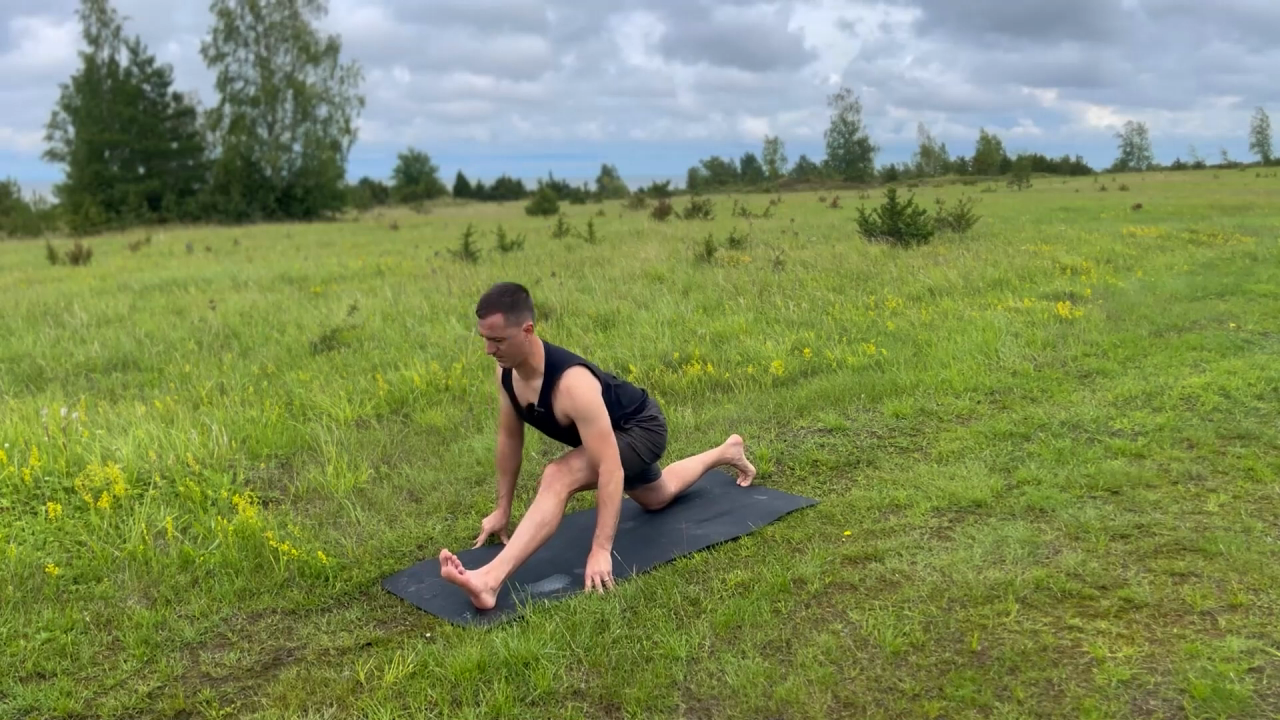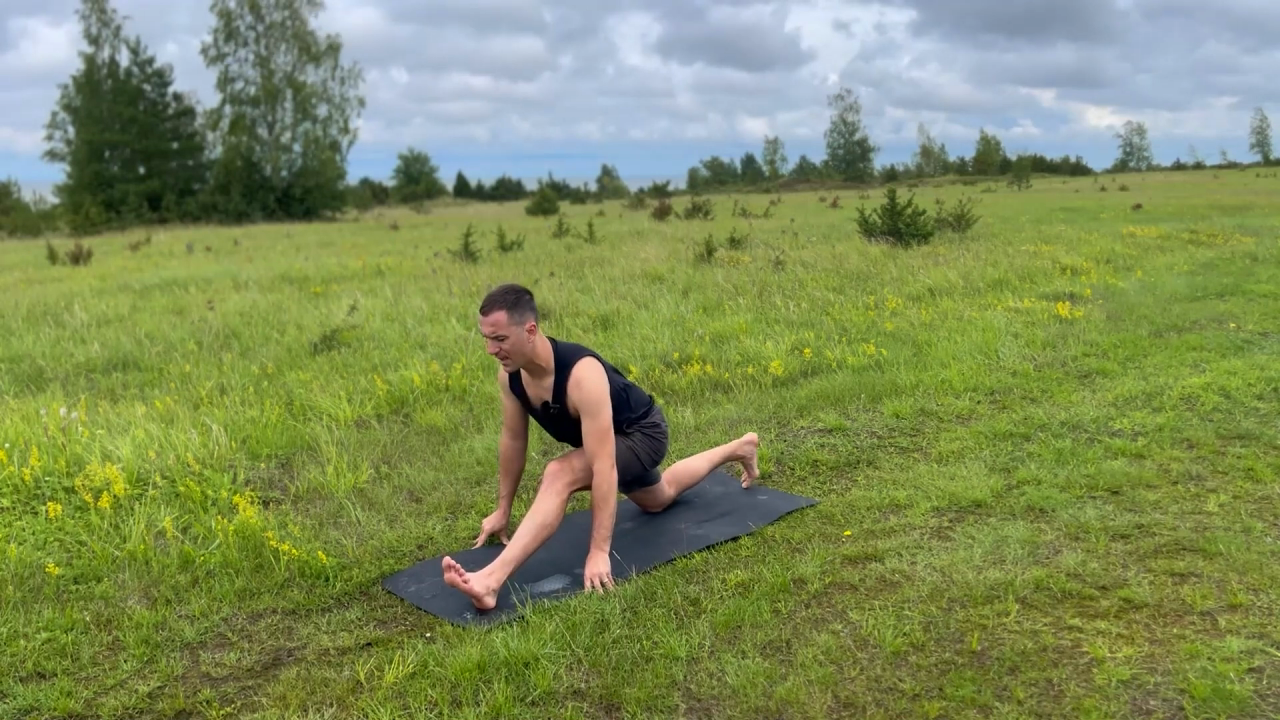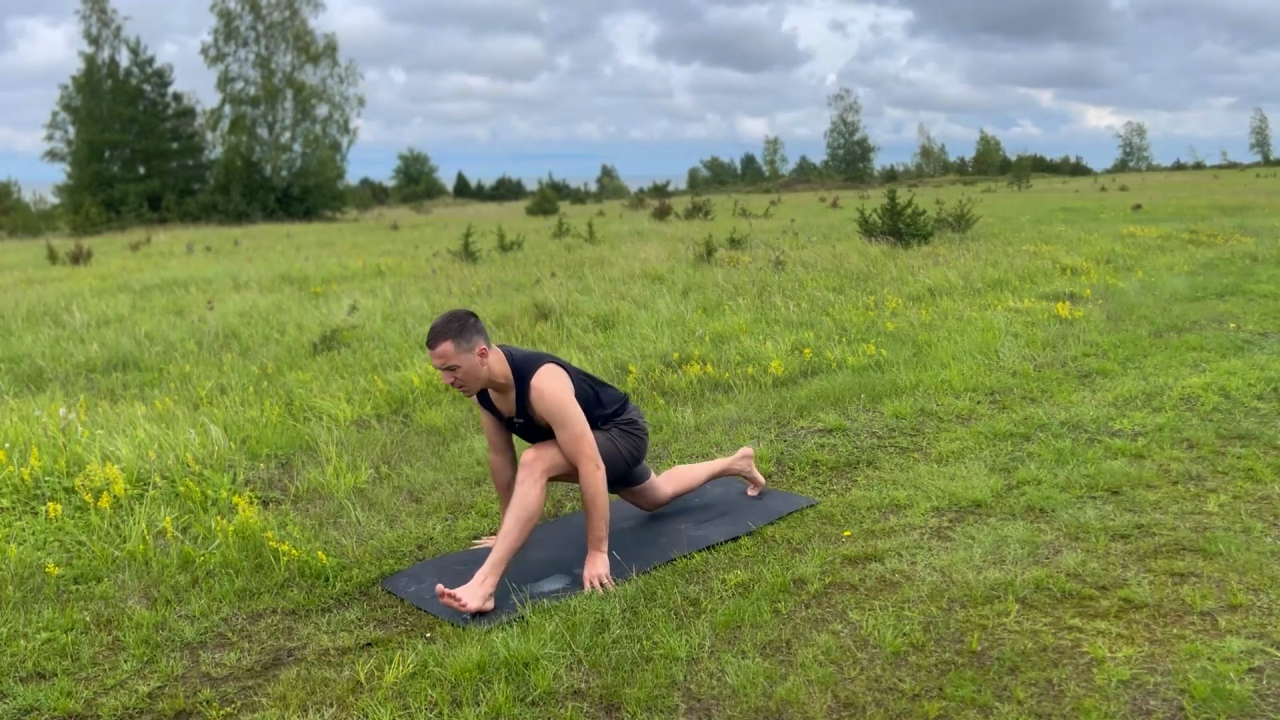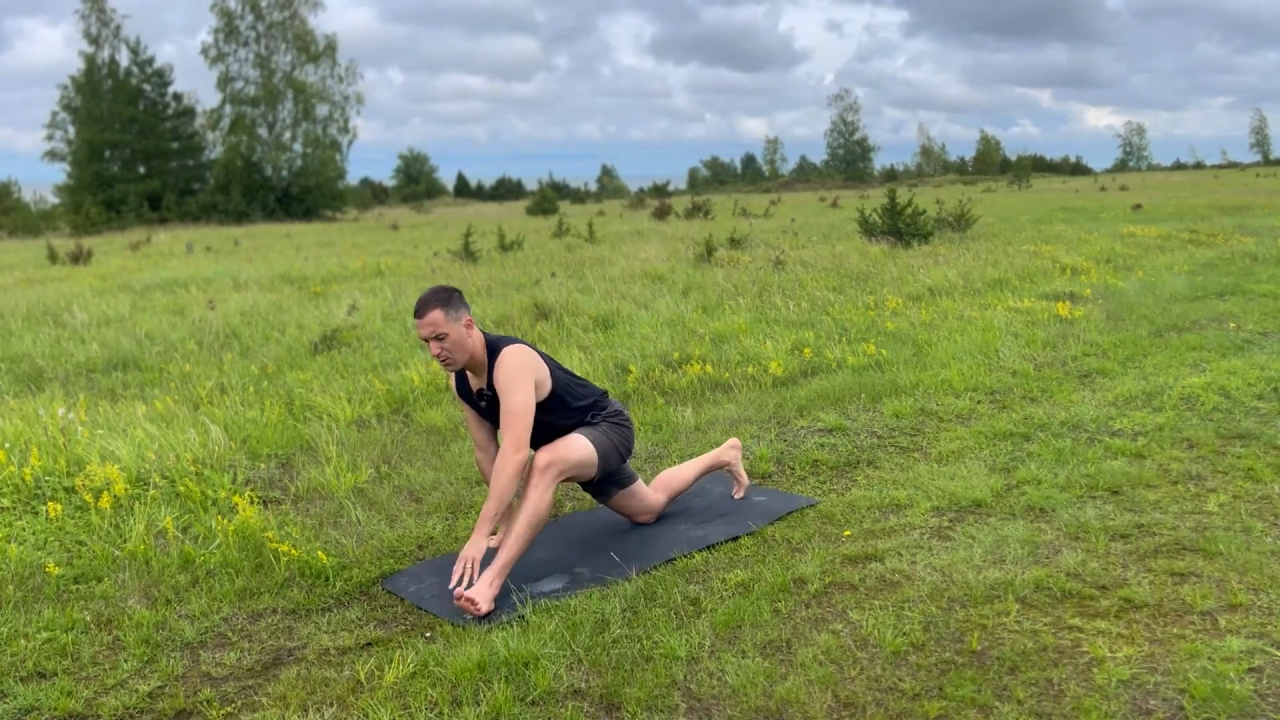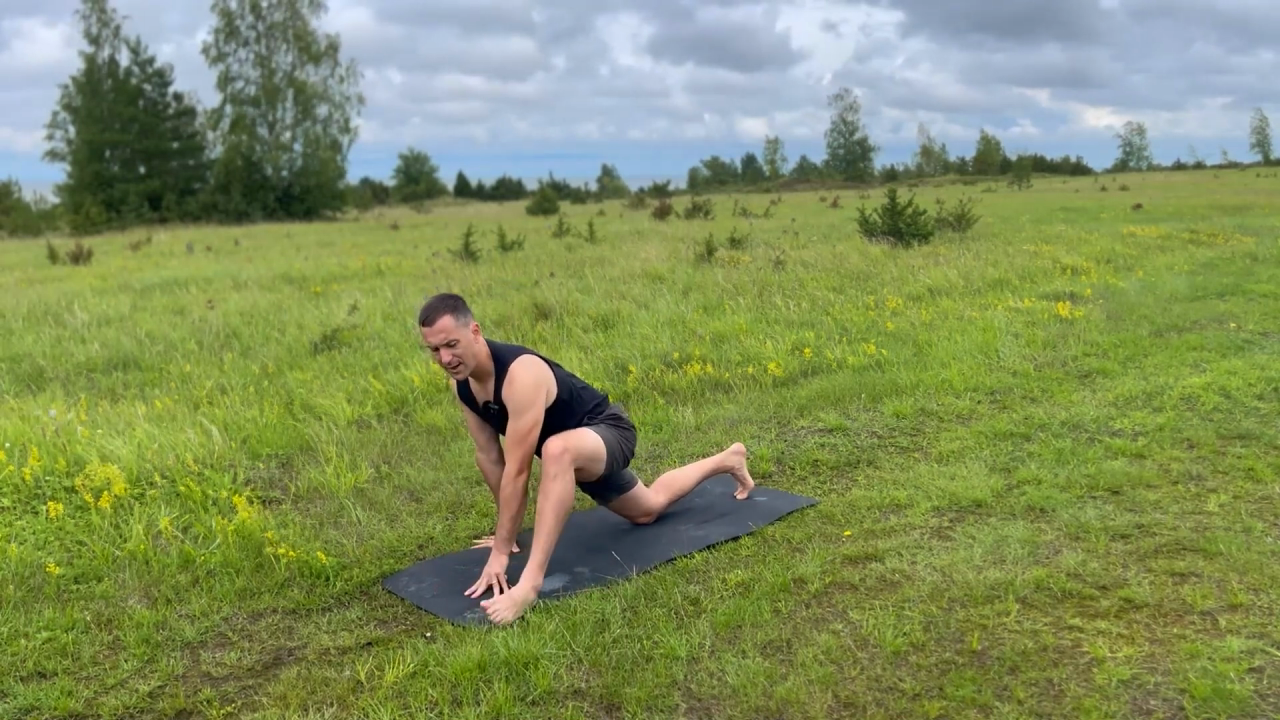
dt=1s
person 1, frame 1
left shoulder: (572, 384)
right shoulder: (505, 371)
left elbow: (611, 470)
right elbow: (509, 438)
left wrist: (601, 551)
right wrist: (501, 510)
left hip: (640, 428)
right hip: (616, 431)
left knee: (558, 478)
right knee: (656, 499)
left ankle: (490, 579)
right ankle: (727, 452)
person 1, frame 2
left shoulder: (581, 375)
right shoulder: (510, 373)
left elbow: (603, 468)
right elbow: (513, 440)
left wrist: (599, 552)
right wrist: (502, 511)
left hip: (641, 433)
right hip: (615, 436)
left knee: (559, 475)
right knee: (657, 500)
left ankle: (491, 581)
right ankle: (739, 448)
person 1, frame 3
left shoulder: (542, 385)
right shoulder: (481, 381)
left elbow: (591, 468)
right elbow: (500, 455)
left wrist: (597, 552)
right wrist: (507, 529)
left hip: (621, 431)
right hip: (597, 436)
left knee: (535, 463)
right knee: (656, 497)
left ankle: (484, 585)
right ankle: (735, 463)
person 1, frame 4
left shoulder: (511, 361)
right shoulder: (460, 380)
left elbow: (513, 453)
right elbow: (486, 453)
left wrist: (480, 535)
right wrist: (506, 528)
left hip: (605, 426)
right hip: (577, 443)
left knee: (546, 463)
right knee: (648, 510)
left ankle: (489, 582)
right ankle: (723, 455)
person 1, frame 5
left shoulder: (520, 374)
right shoulder: (461, 383)
left elbow: (517, 469)
right elbow: (488, 456)
left wrist: (500, 551)
right wrist: (505, 533)
left hip: (607, 431)
right hip: (581, 452)
left knee: (558, 449)
right knee: (648, 510)
left ankle: (530, 582)
right ankle: (727, 460)
